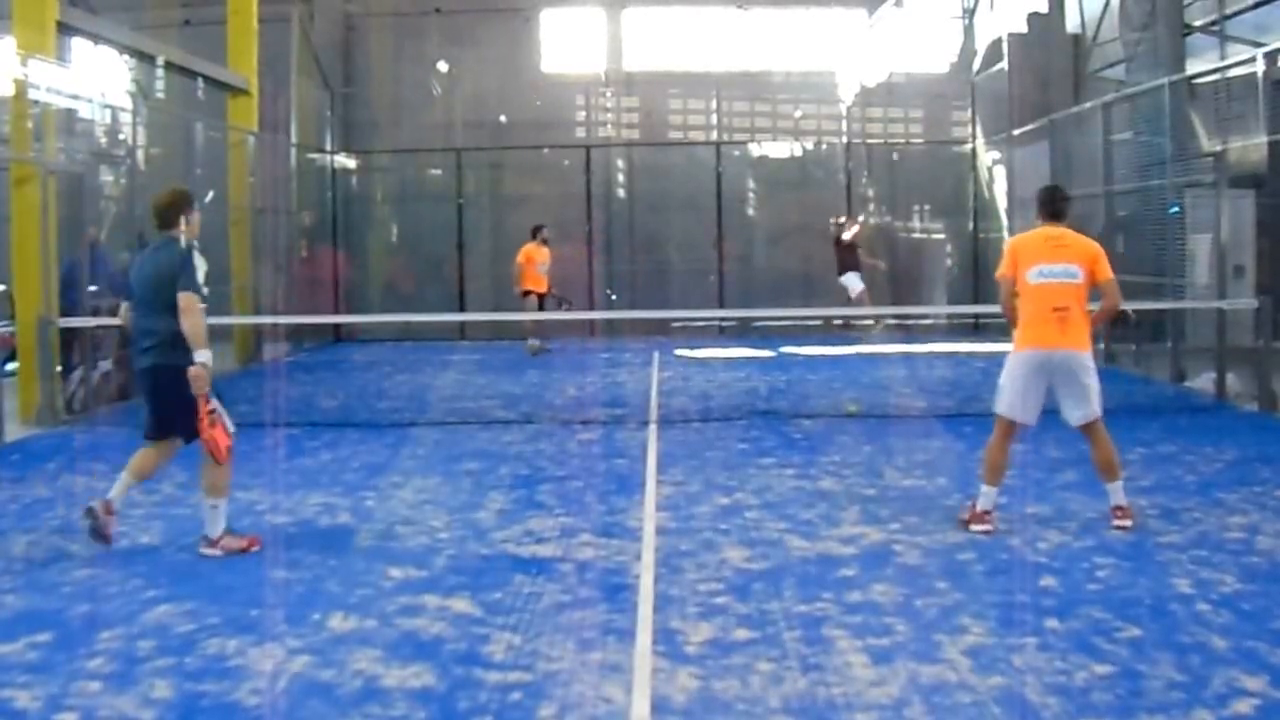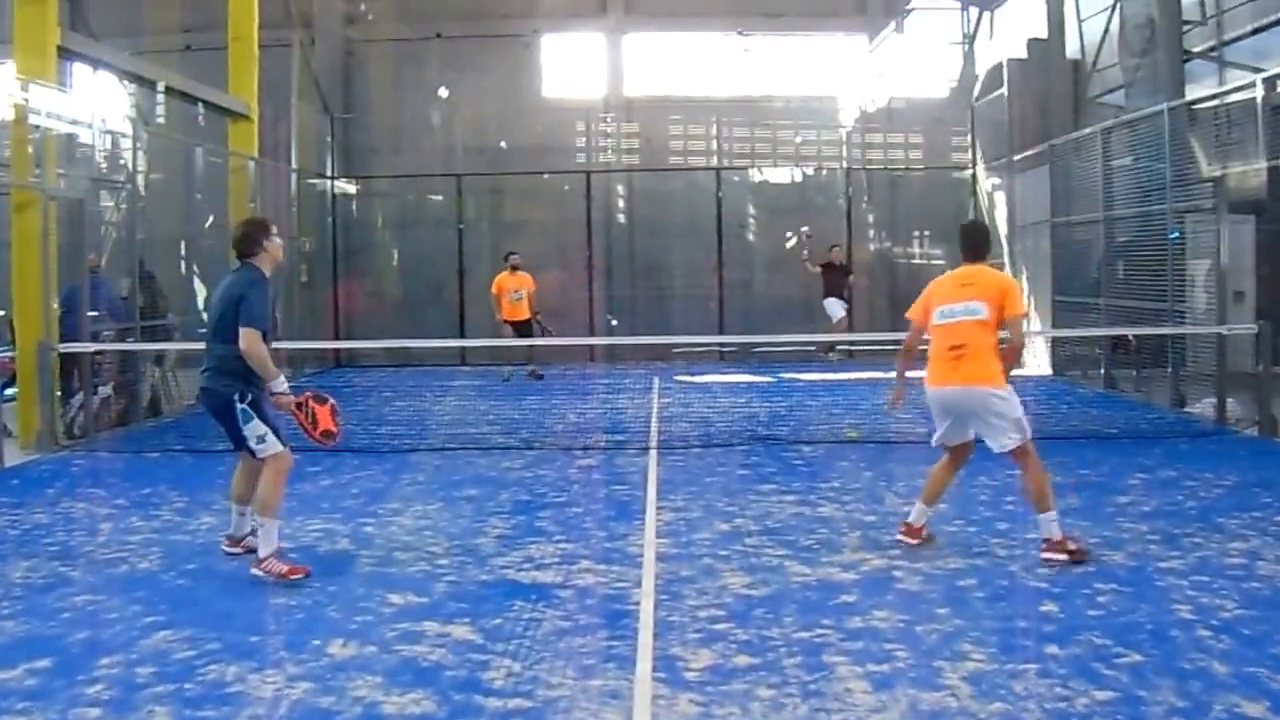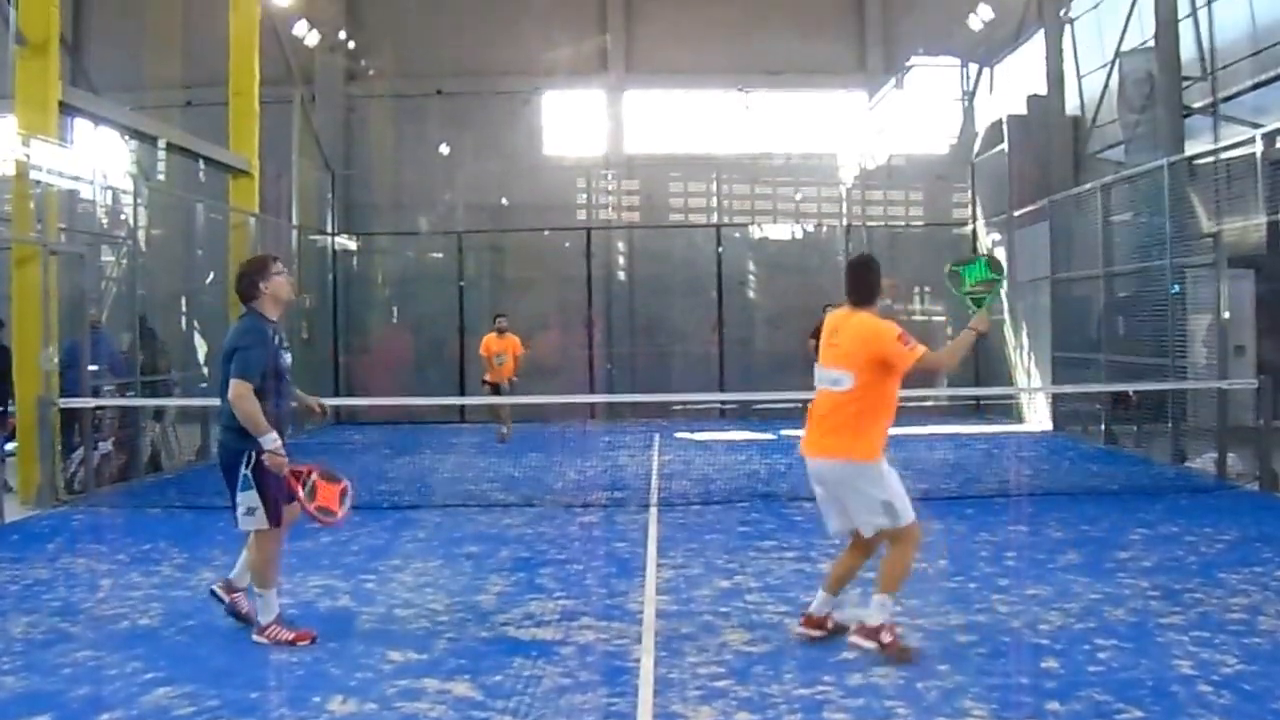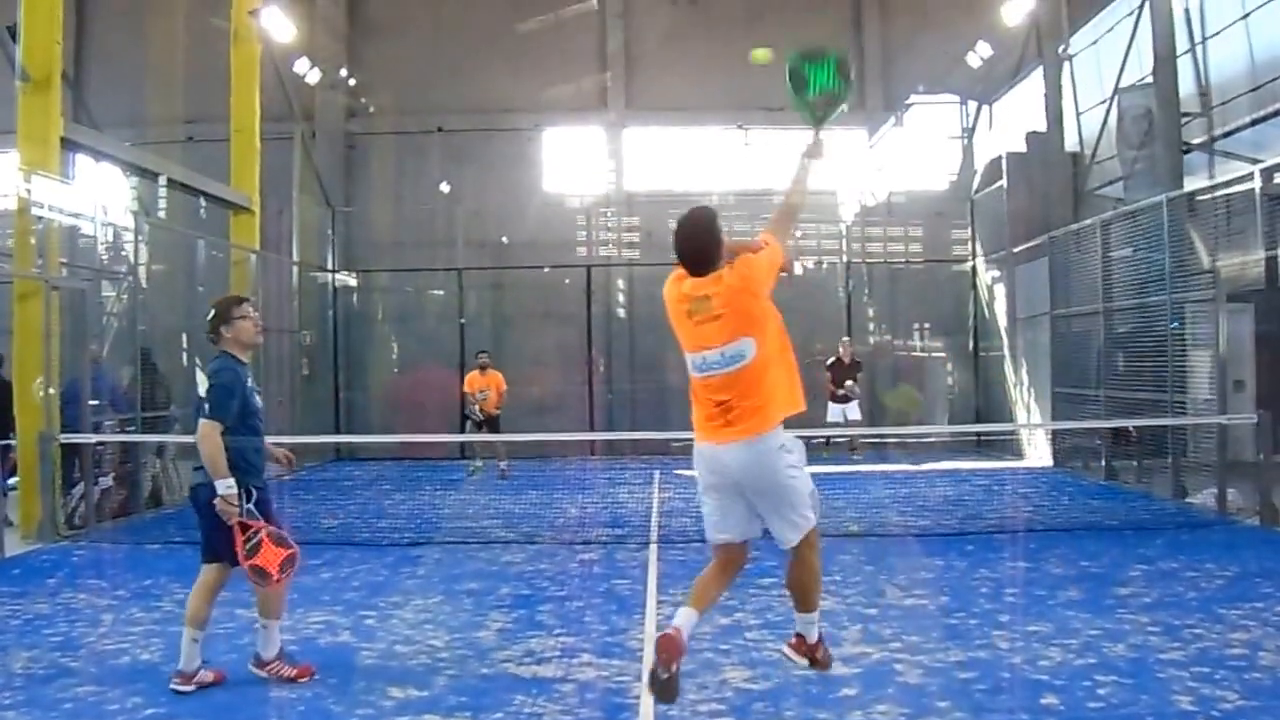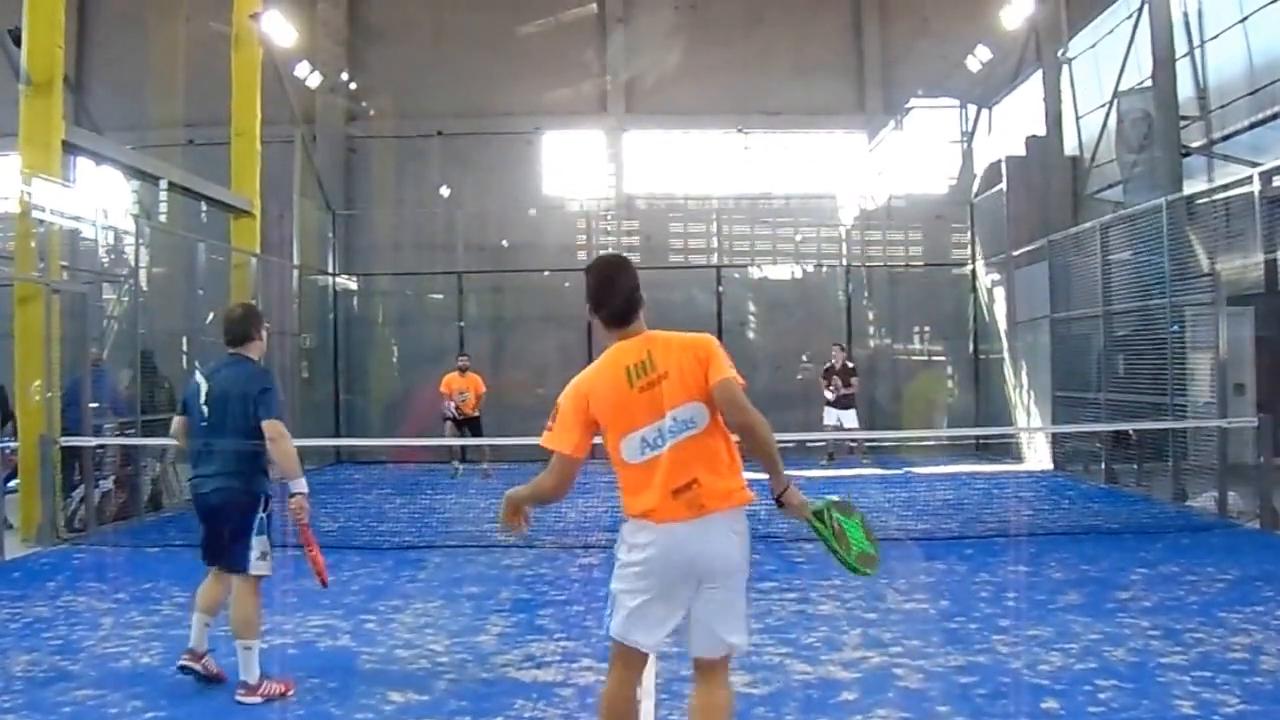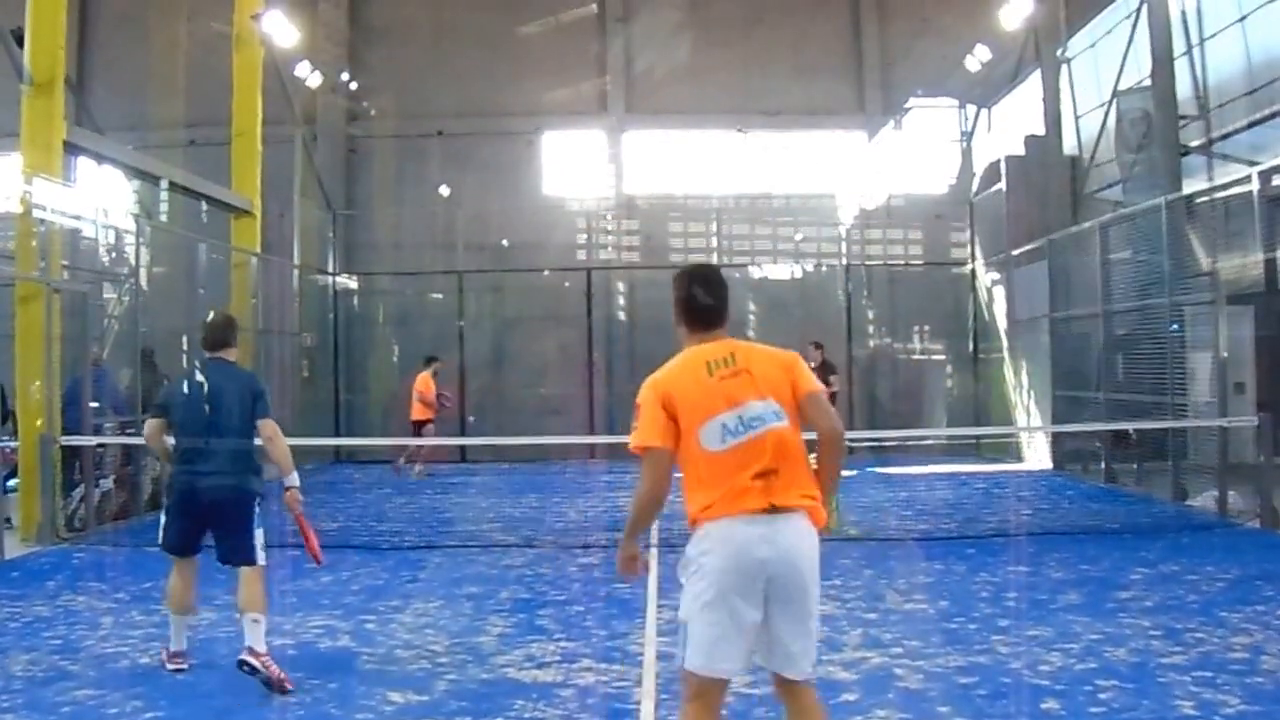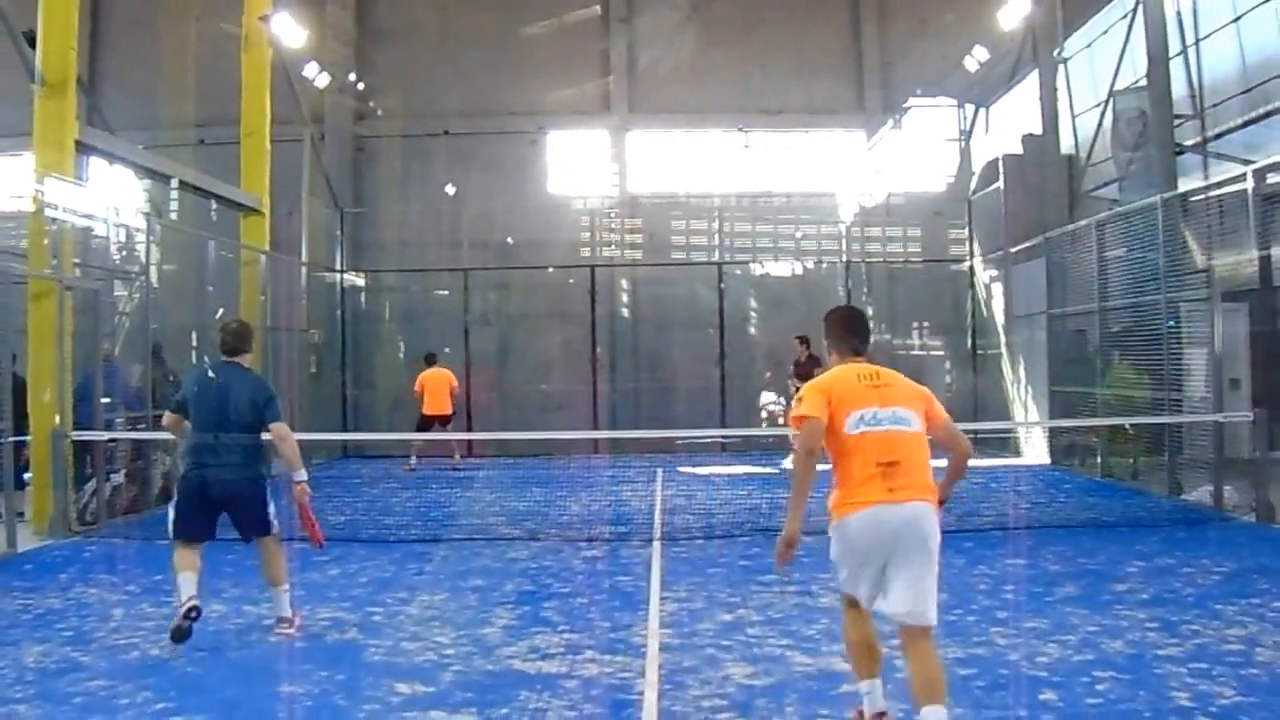
dt=0.5s
person 1, frame 1
left shoulder: (1017, 245)
right shoulder: (1090, 247)
left elbow: (1006, 301)
right elbow: (1114, 302)
left hip: (1030, 349)
right hip: (1075, 350)
left knee: (1003, 428)
right knee: (1094, 429)
left ankle: (983, 510)
right ankle: (1120, 507)
person 1, frame 2
left shoulder: (936, 286)
right shoulder: (1003, 283)
left elbow: (910, 342)
right elbow: (1017, 340)
left wrist: (901, 380)
right wrist: (1002, 371)
left hip: (939, 388)
right hip: (982, 386)
left knee: (955, 454)
right knee: (1027, 457)
left ankle: (914, 525)
right ankle: (1054, 539)
person 1, frame 3
left shoulder: (833, 321)
right shoulder: (881, 332)
right elbow: (939, 364)
left wrist: (859, 293)
right wrist: (974, 330)
left hip: (817, 455)
right hip: (853, 458)
left knee: (863, 541)
right knee: (905, 536)
left ankle: (818, 615)
right ankle: (875, 624)
person 1, frame 4
left shoulder: (677, 293)
right shoulder: (745, 280)
left elbow: (695, 256)
right elbow: (784, 221)
left wrist: (734, 248)
right wrist: (807, 163)
left hip: (711, 451)
right hip: (763, 444)
left knee: (730, 558)
right knee: (803, 544)
left ankle: (676, 635)
right ankle: (808, 636)
person 1, frame 5
left shoulder: (584, 388)
right shoulder: (700, 348)
left elbow: (556, 486)
right elbow: (743, 418)
left wrist: (515, 498)
right wrist: (783, 487)
left hip: (652, 538)
right hip: (720, 524)
left knee: (625, 664)
right knee: (711, 674)
person 1, frame 6
left shoulder: (662, 385)
right shoulder: (782, 363)
left elbow: (653, 486)
right elbow: (832, 428)
left wrist: (630, 541)
right wrist: (821, 499)
left hip: (721, 539)
right hip: (790, 533)
person 1, frame 7
left shoulder: (821, 386)
right shoulder: (913, 388)
left elbow: (809, 445)
right elbow: (961, 449)
left wrist: (794, 520)
right wrist: (942, 492)
left hip: (860, 517)
right hip: (917, 514)
left knee: (855, 604)
right knee: (918, 639)
person 2, frame 1
left shoulder: (143, 260)
right shoulder: (187, 255)
left elbow: (127, 314)
right elbow: (189, 307)
right wrist: (201, 358)
left hip: (146, 363)
right hip: (176, 364)
left knee: (163, 443)
right knee: (217, 444)
left ankle: (108, 504)
right ankle: (215, 536)
person 2, frame 2
left shoulder: (238, 281)
right shoulder: (255, 285)
right elbow: (249, 344)
left wrist: (267, 375)
right wrist: (278, 385)
left hip: (227, 384)
right hip: (233, 389)
left knee: (253, 456)
right knee: (278, 459)
left ankle: (238, 534)
right ankle: (267, 556)
person 2, frame 3
left shoulder: (267, 329)
right shoulder: (253, 333)
right elbow: (239, 395)
left wrist: (302, 398)
right wrist: (272, 444)
left hip: (259, 446)
right hip: (248, 449)
left knee: (285, 514)
right knee: (268, 531)
left ankle: (234, 584)
right ankle: (268, 623)
person 2, frame 4
left shoulder: (230, 371)
right shoulder: (228, 374)
right elbow: (207, 435)
left wrist: (267, 450)
right wrist: (227, 489)
left hip: (213, 489)
right hip: (235, 490)
left knee: (212, 573)
left ankle: (188, 669)
right ankle: (268, 656)
person 2, frame 5
left shoulder: (203, 377)
right shoulder: (258, 377)
left elbow: (179, 430)
right elbow: (275, 435)
right wrist: (298, 488)
left hip: (205, 488)
right hip: (243, 491)
left knee: (221, 571)
right knee: (246, 582)
left ankle: (196, 650)
right ankle: (250, 682)
person 2, frame 6
left shoulder: (179, 383)
right shoulder: (248, 382)
left elbow: (151, 433)
right elbow: (271, 435)
right wrist: (292, 483)
left hip: (186, 487)
right hip: (235, 488)
left knee: (183, 565)
right knee: (251, 571)
left ankle: (177, 651)
right ankle: (255, 650)
person 2, frame 7
left shoulder: (196, 379)
right shoulder: (258, 386)
left elbow: (170, 422)
right elbow: (282, 435)
right wrist: (299, 478)
left hip: (198, 478)
right hip: (245, 479)
left knee: (186, 545)
right knee: (268, 541)
left ankle: (188, 600)
right ankle: (284, 616)
